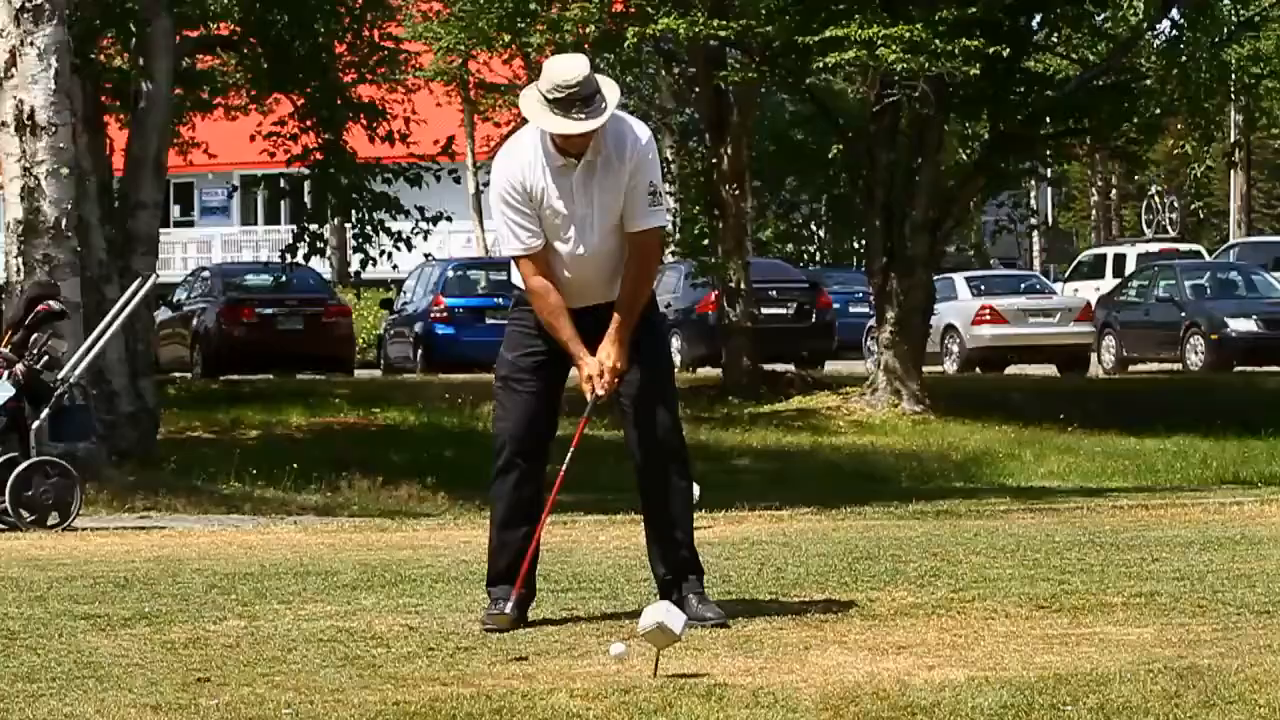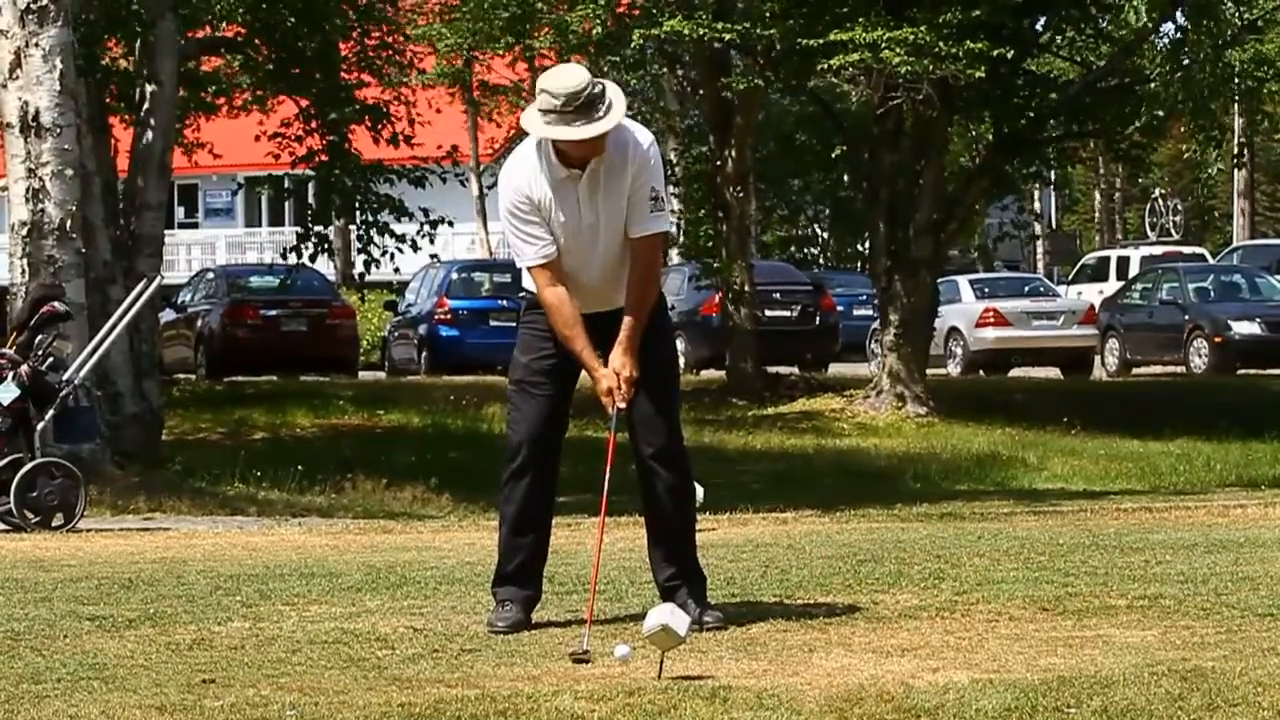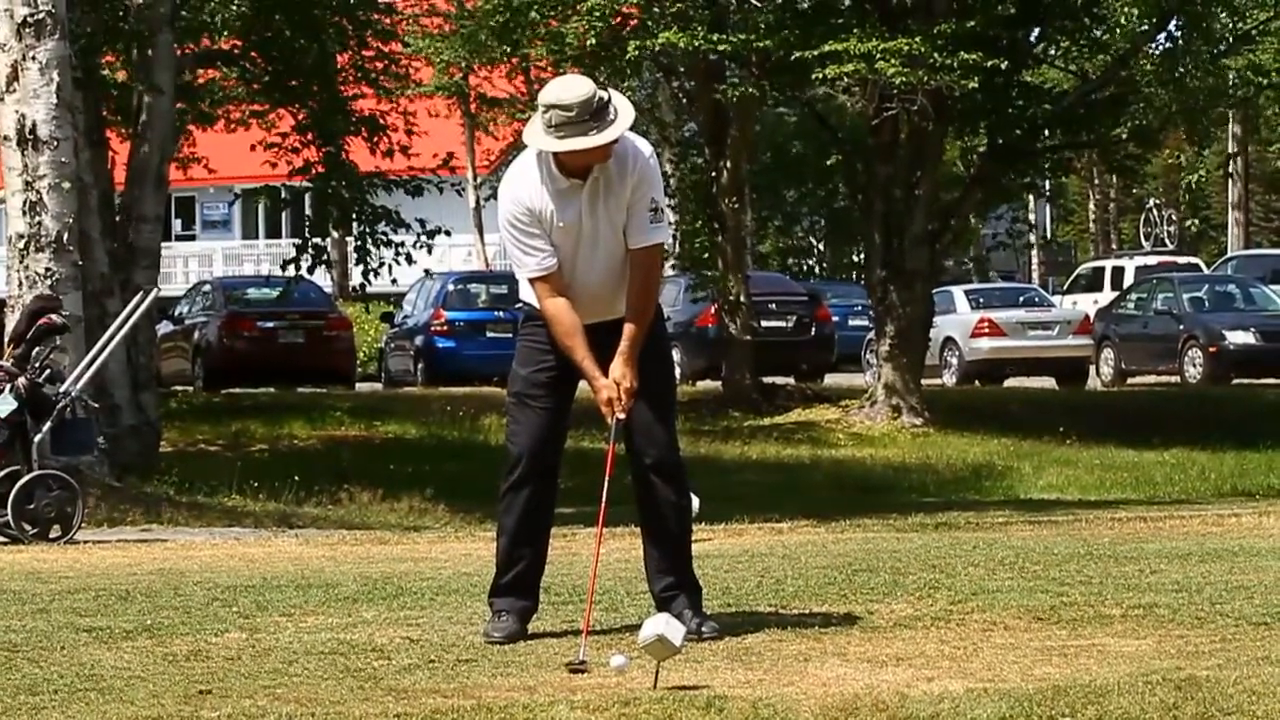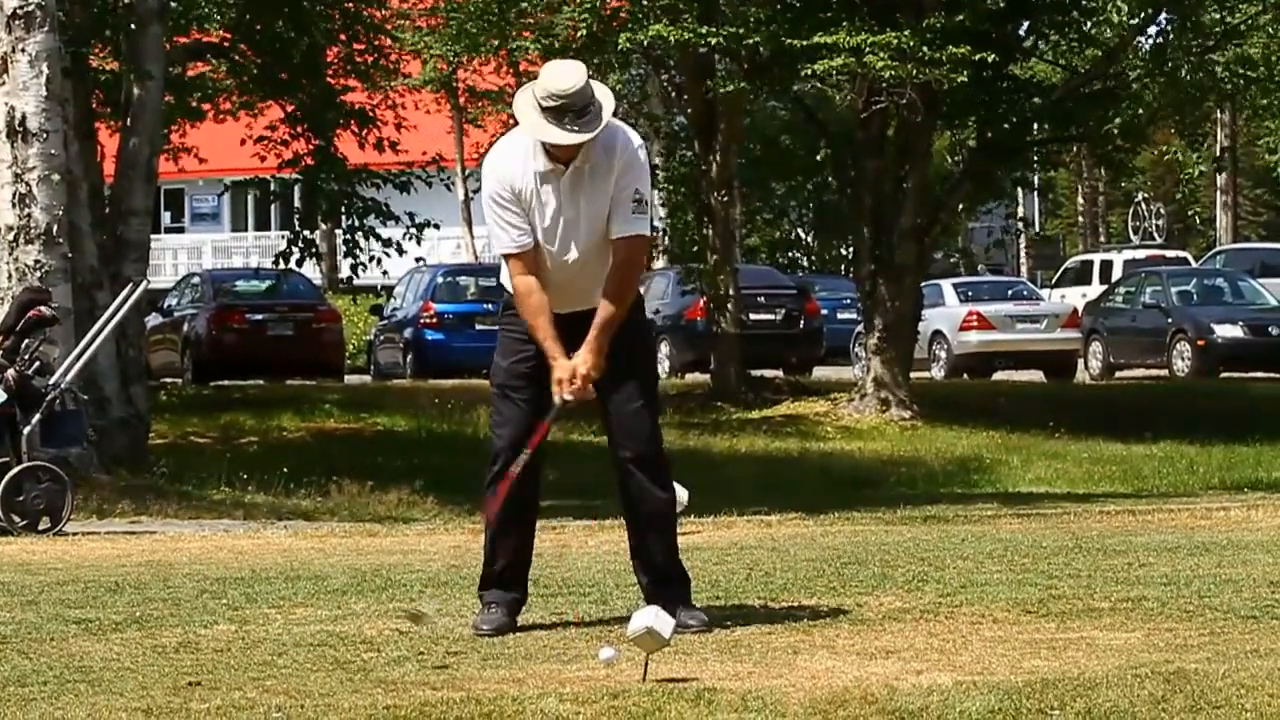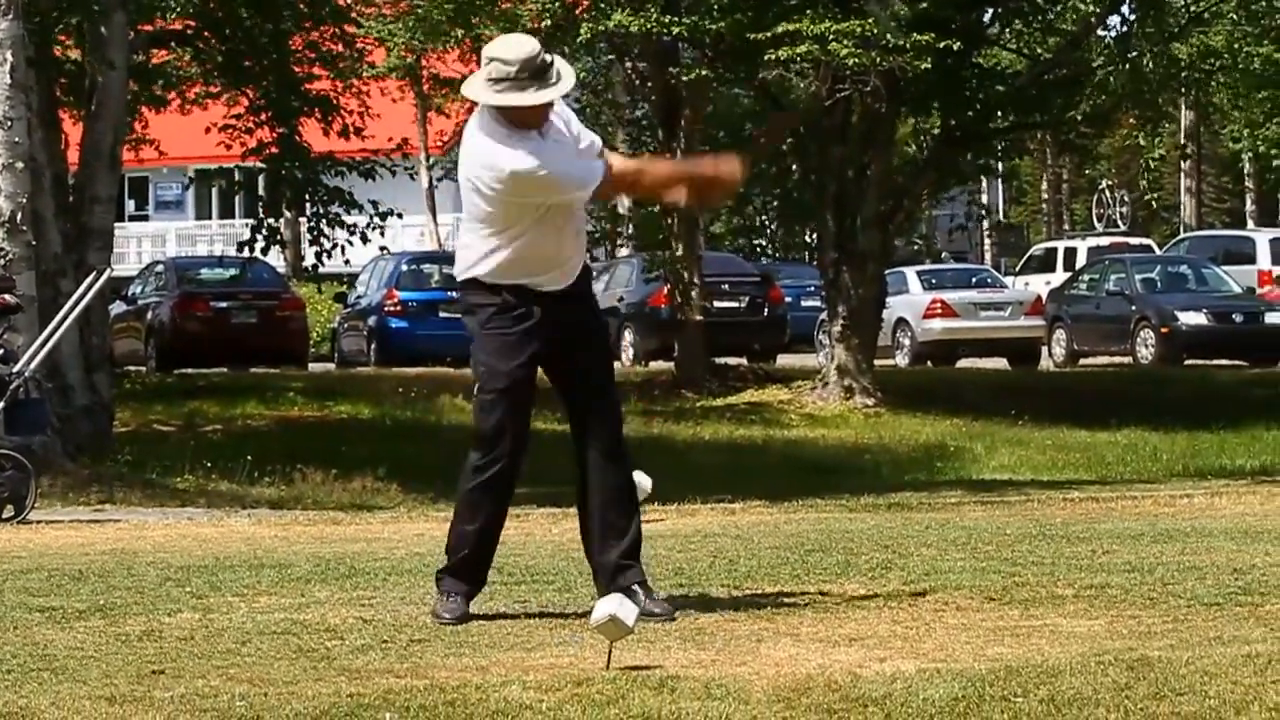
dt=1s
person 1, frame 1
left shoulder: (634, 141)
right shoulder: (513, 164)
left elbow: (645, 247)
right elbow: (534, 274)
left wrist: (616, 340)
right wrist: (580, 356)
left hip: (625, 303)
right hip: (542, 310)
left knee: (659, 443)
right knee: (516, 445)
left ankle: (683, 585)
right ankle: (508, 592)
person 1, frame 2
left shoulder: (636, 146)
right shoulder: (519, 177)
left elbow: (648, 252)
right elbow: (549, 283)
left wrist: (626, 347)
right wrist: (594, 367)
left hip: (633, 309)
right hip: (552, 314)
left knee: (662, 447)
right knee: (528, 447)
left ankle: (684, 590)
right ankle: (514, 593)
person 1, frame 3
left shoulder: (636, 158)
right shoulder: (520, 188)
left elbow: (646, 263)
right elbow: (550, 294)
left wrist: (626, 357)
right wrist: (595, 377)
left hip: (632, 320)
right hip: (550, 325)
left knee: (659, 458)
right knee: (528, 458)
left ankle: (679, 599)
right ankle: (511, 603)
person 1, frame 4
left shoulder: (625, 150)
right shoulder: (505, 164)
left elbow: (630, 257)
right elbow: (523, 272)
left wrist: (596, 348)
right wrist: (556, 358)
left hip: (613, 312)
right hip: (536, 315)
left knee: (641, 452)
right knee: (511, 452)
left ankle: (668, 592)
right ankle: (501, 595)
person 1, frame 5
left shoulder: (549, 114)
right shoulder: (501, 160)
left elbow: (603, 166)
right elbow: (616, 180)
left wrist: (678, 181)
right wrist: (702, 174)
left hip: (567, 288)
right hip: (501, 302)
left knee: (602, 432)
right knee: (500, 442)
left ankle: (620, 575)
right ankle: (458, 580)
